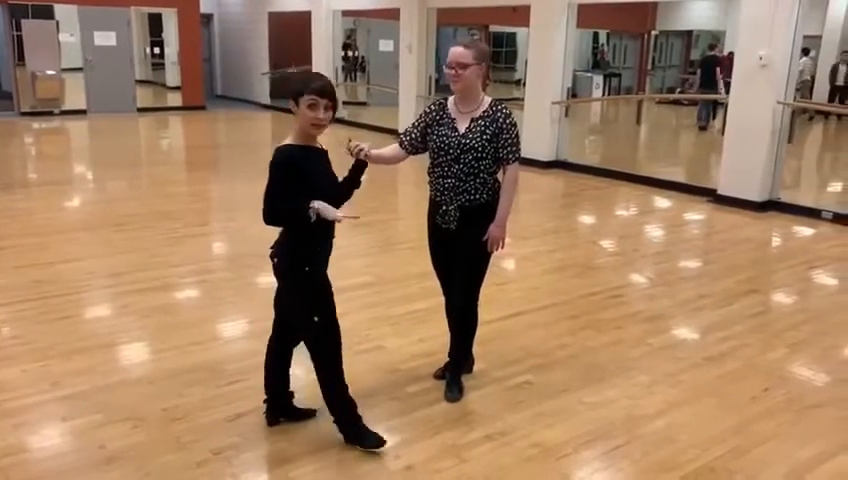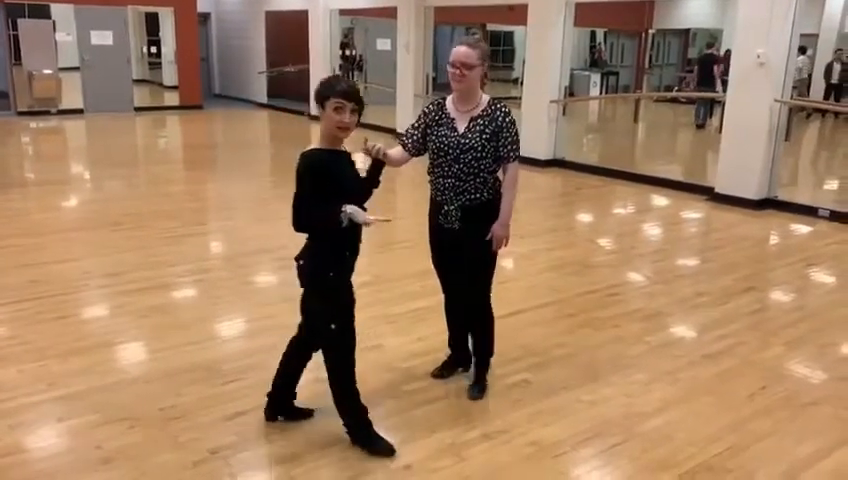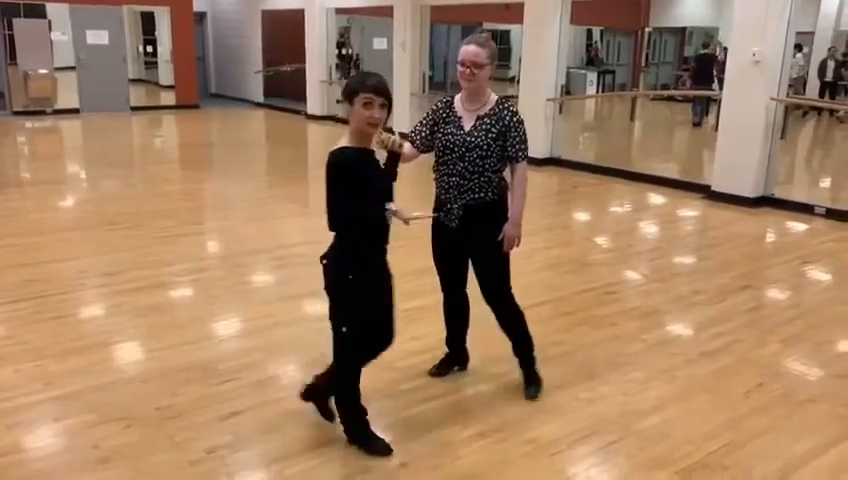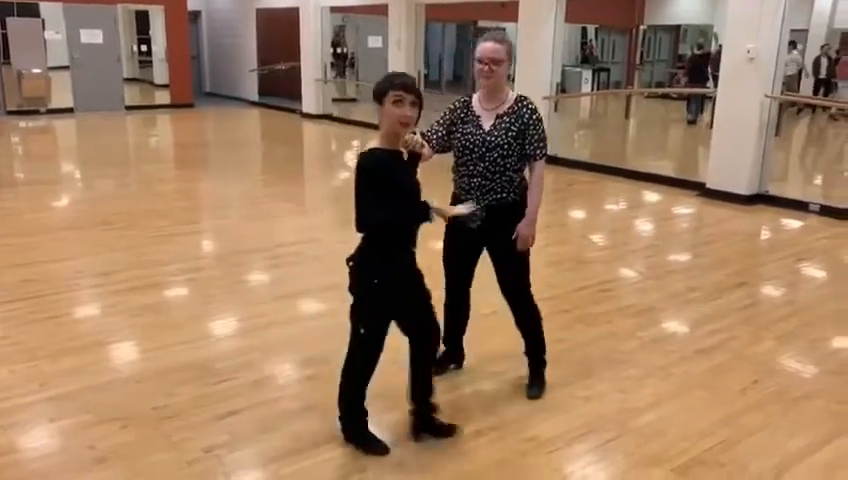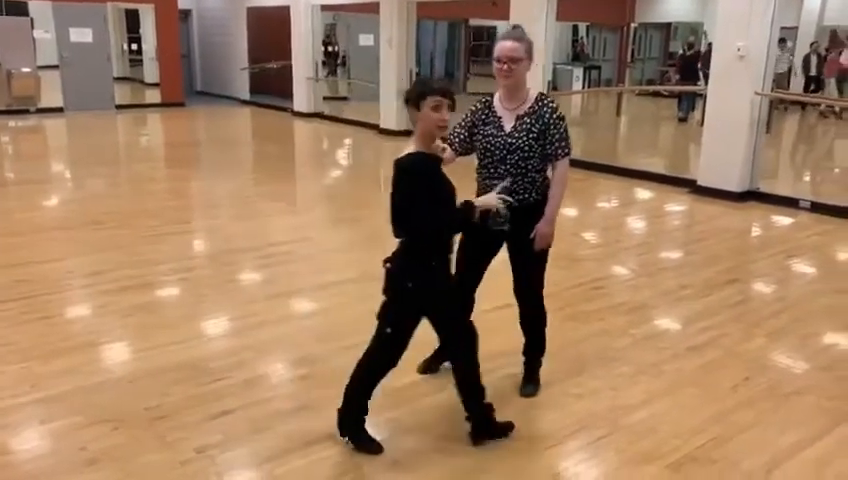
dt=0.2s
person 1, frame 1
left shoulder: (318, 154)
right shoulder: (286, 157)
left elbow: (333, 198)
right elbow: (272, 213)
left wrist: (359, 166)
right wrist: (311, 209)
left hip: (307, 258)
right hip: (299, 261)
left knee: (287, 331)
right knee: (325, 338)
left ankle: (278, 404)
right ankle: (349, 424)
person 1, frame 2
left shoulder: (342, 156)
right shoulder: (313, 162)
left elbow: (355, 199)
right elbow: (302, 220)
left wrist: (377, 166)
right wrist: (344, 213)
left hip: (338, 263)
right hip: (322, 266)
left knee: (311, 334)
right knee: (341, 343)
left ankle: (279, 401)
right ankle: (358, 427)
person 1, frame 3
left shoulder: (371, 155)
right shoulder: (342, 159)
right elbow: (338, 220)
left wrist: (393, 162)
right wrist: (386, 212)
left hip: (373, 261)
right hip: (348, 266)
left knee: (379, 337)
right knee: (354, 344)
left ankle: (321, 388)
right ankle: (358, 428)
person 1, frame 4
left shoulder: (399, 157)
right shoulder: (372, 162)
right elbow: (370, 221)
left wrist: (415, 159)
right wrist: (427, 210)
left hip: (403, 265)
right hip: (376, 270)
left knee: (427, 338)
right knee: (365, 349)
left ankle: (424, 418)
right ankle: (353, 425)
person 1, frame 5
left shoulder: (429, 161)
right shoulder: (410, 167)
right elbow: (408, 227)
right wrist: (472, 208)
left hip: (435, 270)
right hip: (412, 274)
left knee: (463, 341)
right knee: (387, 348)
left ankle: (481, 421)
right ankle: (351, 419)
person 2, frame 1
left shoulder: (499, 116)
right shoulder: (435, 112)
left elbow: (510, 171)
right elbow: (401, 150)
left wrist: (500, 221)
right wrist: (369, 154)
left hip: (478, 218)
right hip: (440, 216)
left knee: (465, 296)
right knee: (450, 292)
left ankle: (457, 369)
right ankle: (460, 356)
person 2, frame 2
left shoulder: (498, 114)
right shoulder: (434, 112)
left elbow: (510, 169)
right elbow: (403, 154)
left wrist: (504, 219)
right wrist: (382, 154)
left hip: (481, 216)
right hip: (442, 215)
left knee: (476, 294)
right knee: (451, 291)
left ankle: (482, 367)
right ankle: (458, 354)
person 2, frame 3
left shoulder: (505, 113)
right shoulder: (442, 110)
left elbow: (519, 169)
right elbow: (412, 149)
left wrist: (515, 219)
right wrist: (394, 149)
left hip: (487, 217)
right hip: (446, 214)
left knee: (497, 293)
right knee: (451, 290)
left ankle: (529, 365)
right ankle: (456, 353)
person 2, frame 4
left shoulder: (525, 111)
right shoulder: (460, 109)
left elbow: (537, 168)
right elbow: (428, 148)
left wrist: (529, 219)
left hip: (506, 217)
right hip: (463, 213)
left knee: (517, 294)
right knee: (455, 288)
left ankle: (537, 367)
right ankle: (452, 351)
person 2, frame 5
left shoulder: (547, 110)
right shoulder: (482, 109)
left elbow: (560, 166)
right elbow: (451, 151)
left wrist: (549, 217)
left hip: (528, 215)
right hip: (485, 214)
left knee: (529, 295)
right knee: (461, 283)
left ankle: (532, 368)
right ankle: (448, 349)
